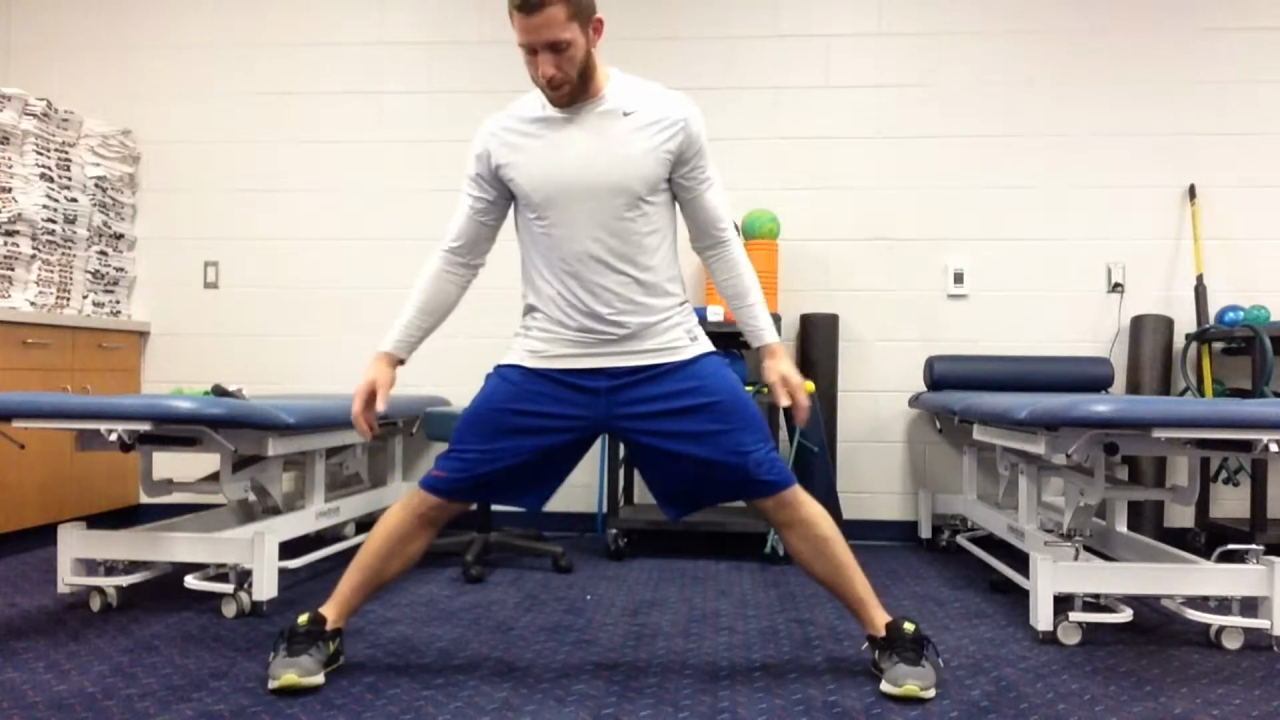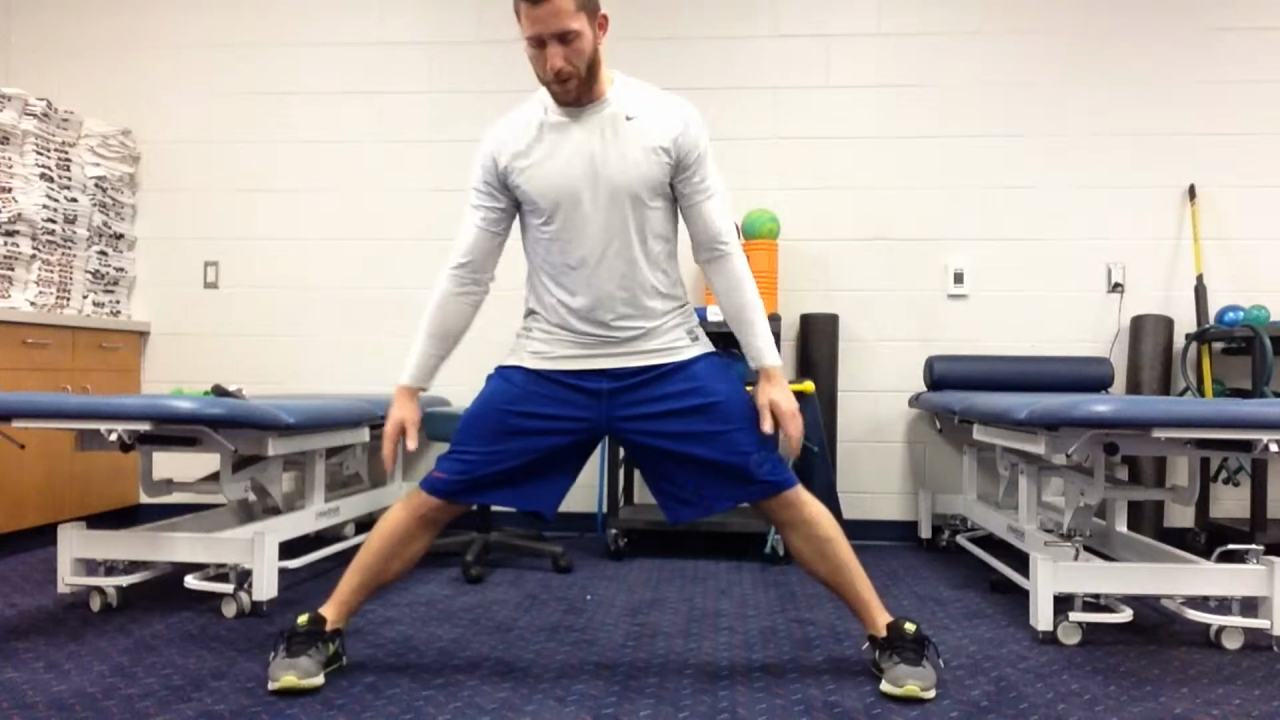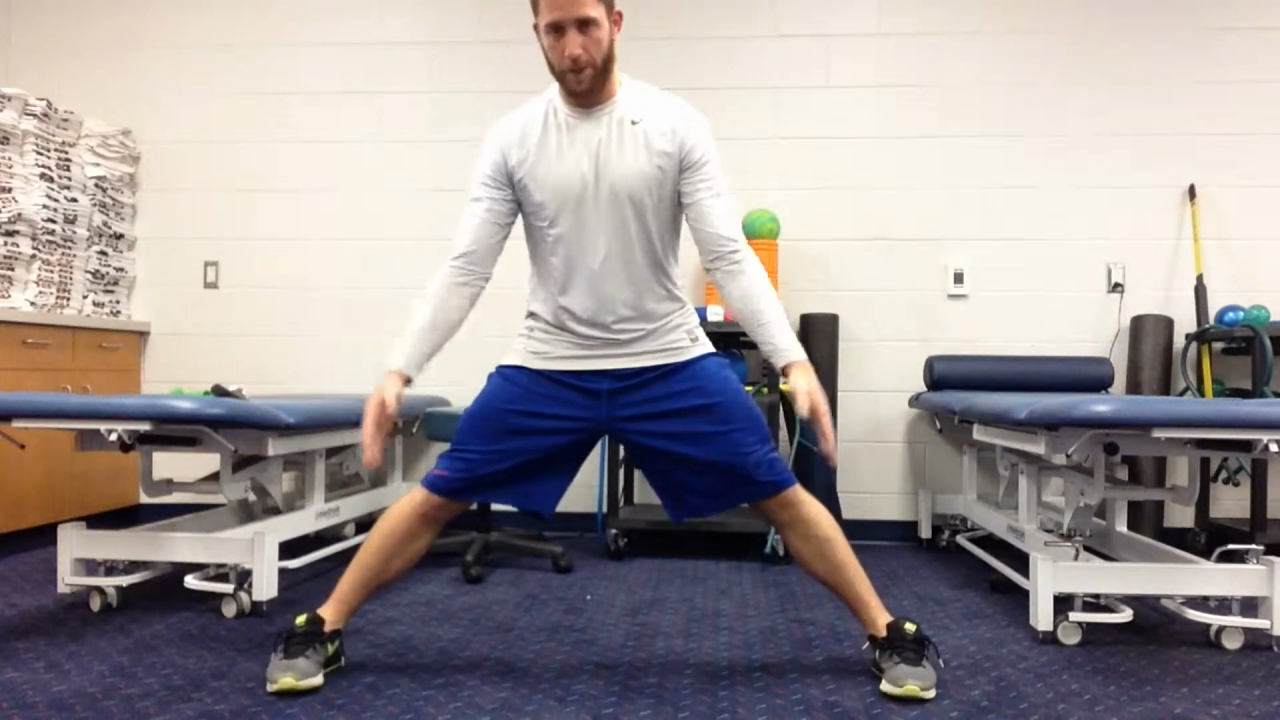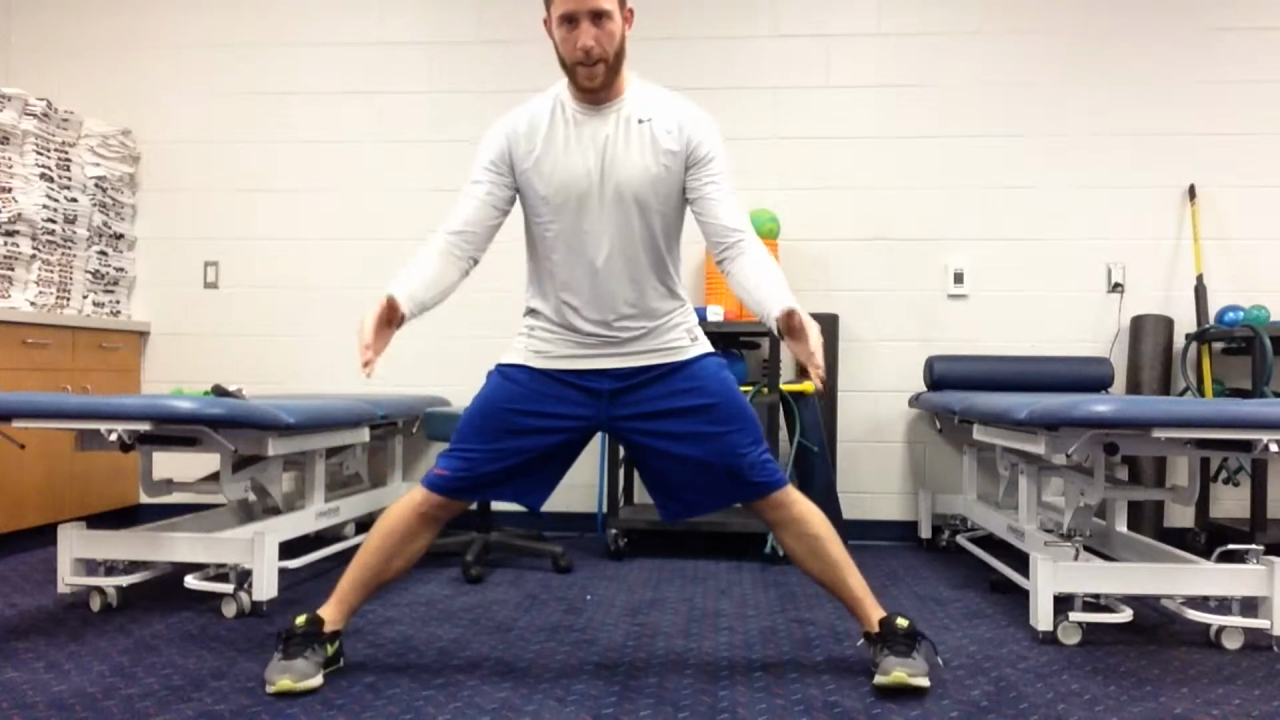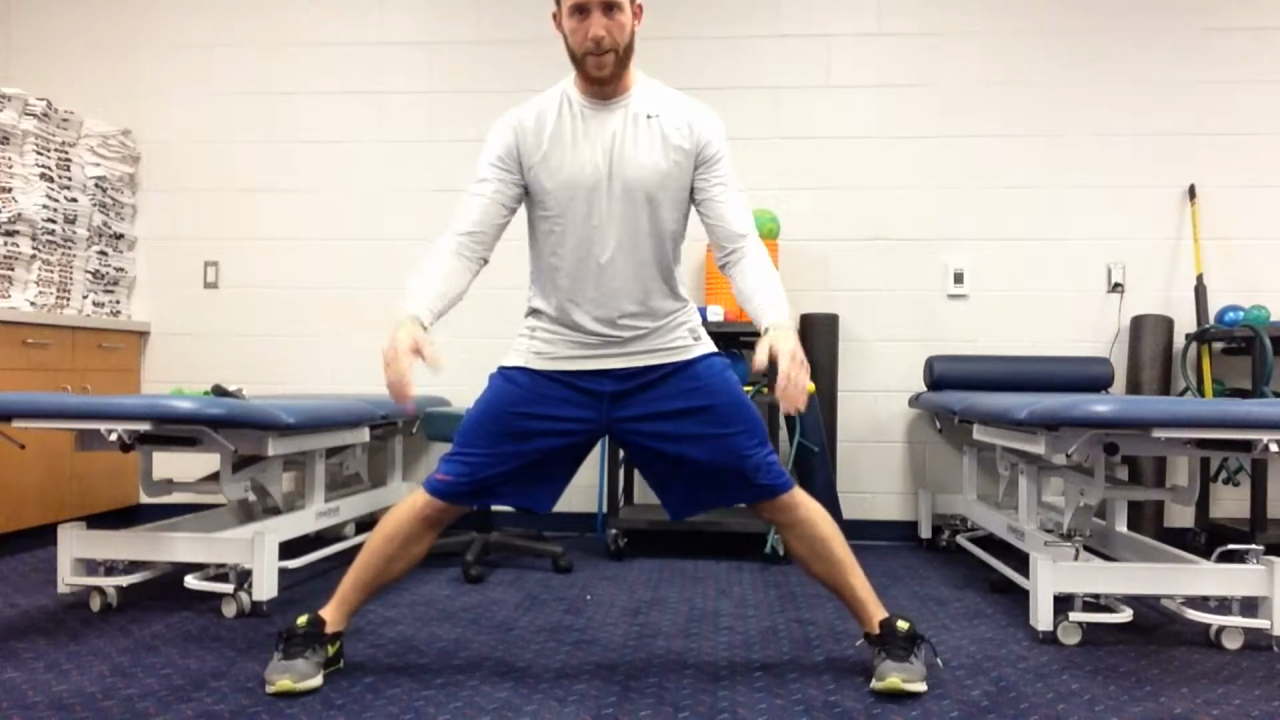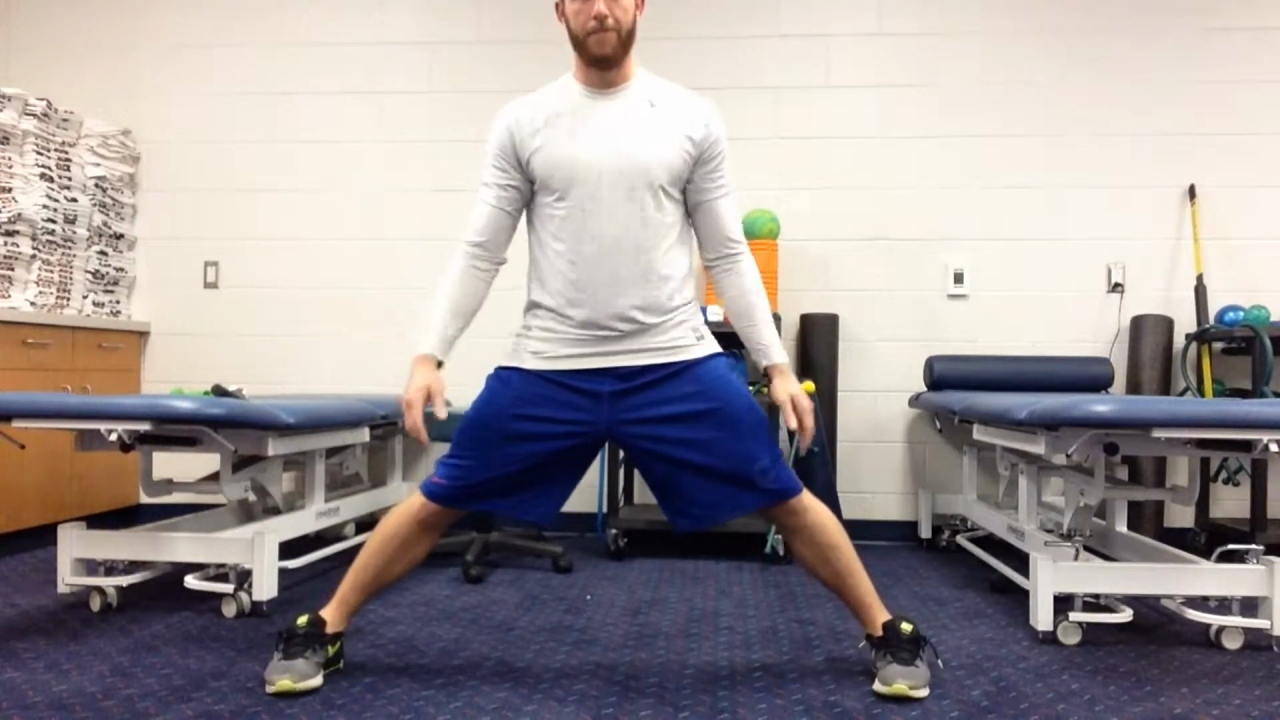
dt=0.2s
person 1, frame 1
left shoulder: (670, 117)
right shoulder: (501, 137)
left elbow: (717, 242)
right elbow: (458, 258)
left wrist: (769, 344)
right wrist: (391, 352)
left hip: (668, 362)
right hip: (546, 369)
left knee: (777, 493)
right knee: (434, 497)
left ankle: (888, 635)
right ankle: (321, 629)
person 1, frame 2
left shoulder: (672, 121)
right shoulder: (505, 143)
left elbow: (719, 253)
right elbow: (468, 274)
left wrist: (769, 367)
right wrist: (410, 385)
left hip: (670, 365)
right hip: (547, 370)
left knee: (782, 494)
right knee: (434, 498)
left ankle: (889, 635)
right ankle: (321, 629)
person 1, frame 3
left shoulder: (677, 126)
right shoulder: (512, 139)
left elbow: (728, 256)
right elbow: (466, 266)
left wrist: (792, 360)
right wrist: (399, 372)
left hip: (669, 362)
right hip: (548, 367)
left knee: (781, 495)
right knee: (439, 496)
left ankle: (890, 636)
right ankle: (320, 630)
person 1, frame 4
left shoulder: (684, 126)
right shoulder: (516, 133)
left elbow: (735, 244)
right elbow: (459, 243)
left wrist: (784, 309)
right wrist: (399, 299)
left hip: (668, 363)
right hip: (547, 365)
left knee: (770, 494)
right knee: (439, 495)
left ankle: (885, 630)
right ankle: (320, 629)
person 1, frame 5
left shoulder: (691, 123)
right shoulder: (523, 128)
left elbow: (738, 247)
right elbow: (466, 243)
left wrist: (779, 327)
right wrist: (414, 317)
left hip: (673, 365)
right hip: (549, 368)
left knee: (777, 496)
right knee: (441, 500)
left ankle: (885, 632)
right ankle: (321, 630)
person 1, frame 6
left shoulder: (692, 117)
right shoulder: (522, 121)
left elbow: (725, 255)
right elbow: (481, 254)
left wrist: (776, 364)
right wrist: (430, 355)
left hip: (676, 365)
right hip: (548, 370)
left knee: (782, 499)
right knee: (439, 502)
left ankle: (888, 634)
right ankle: (322, 631)
